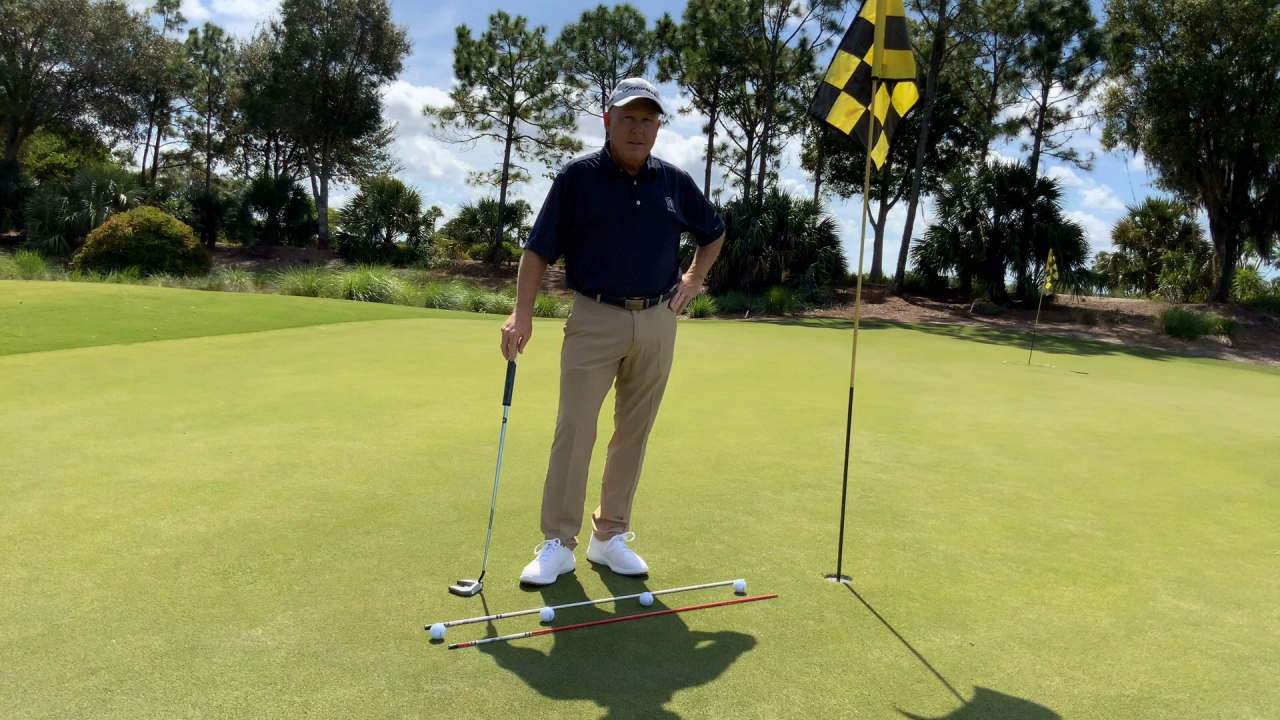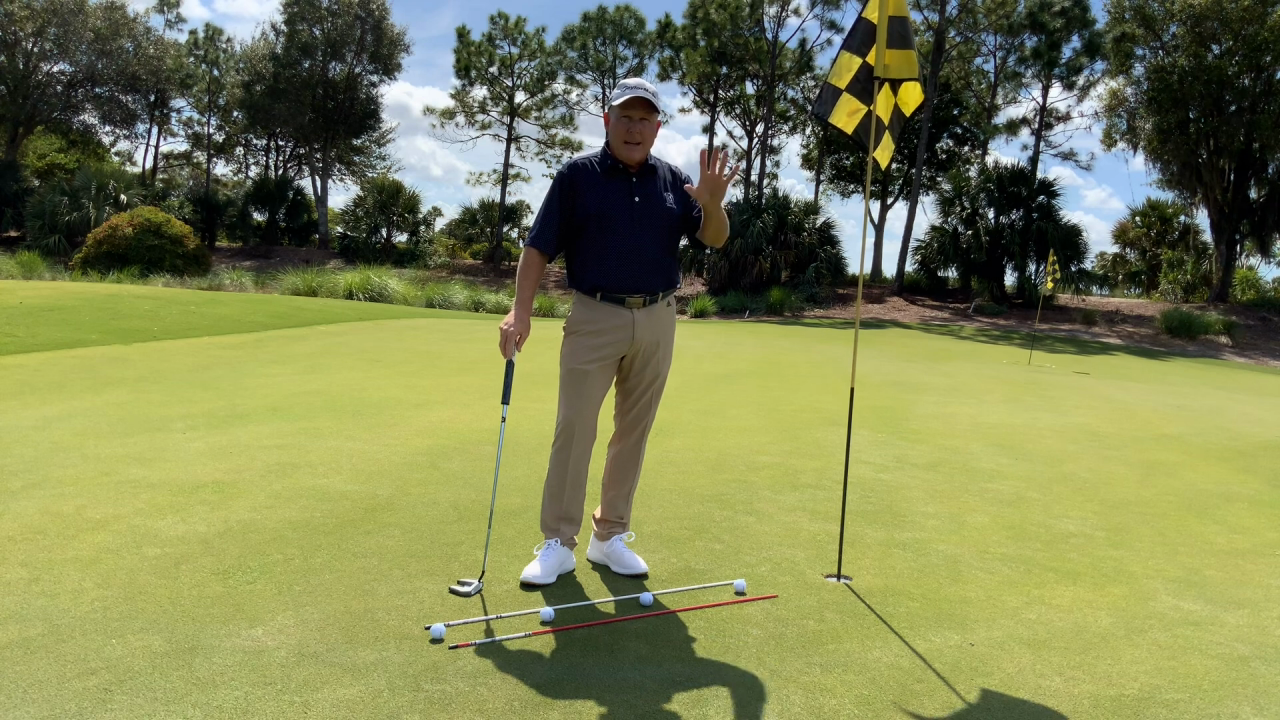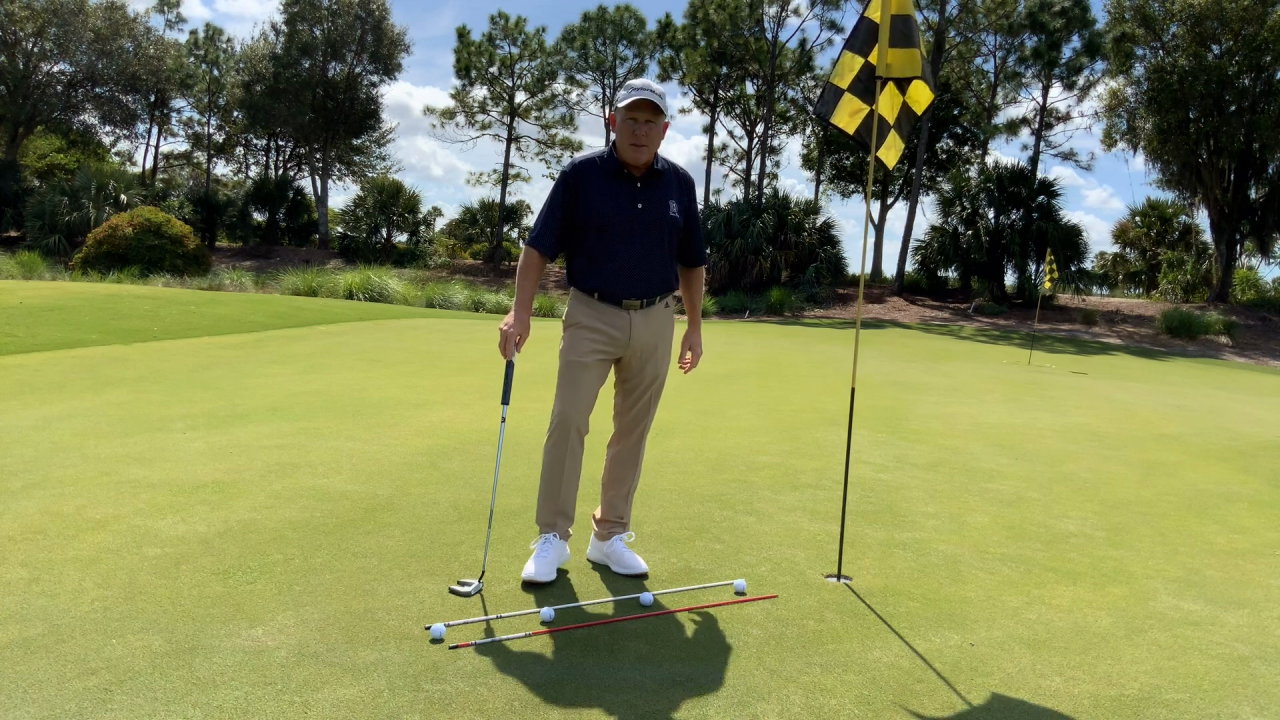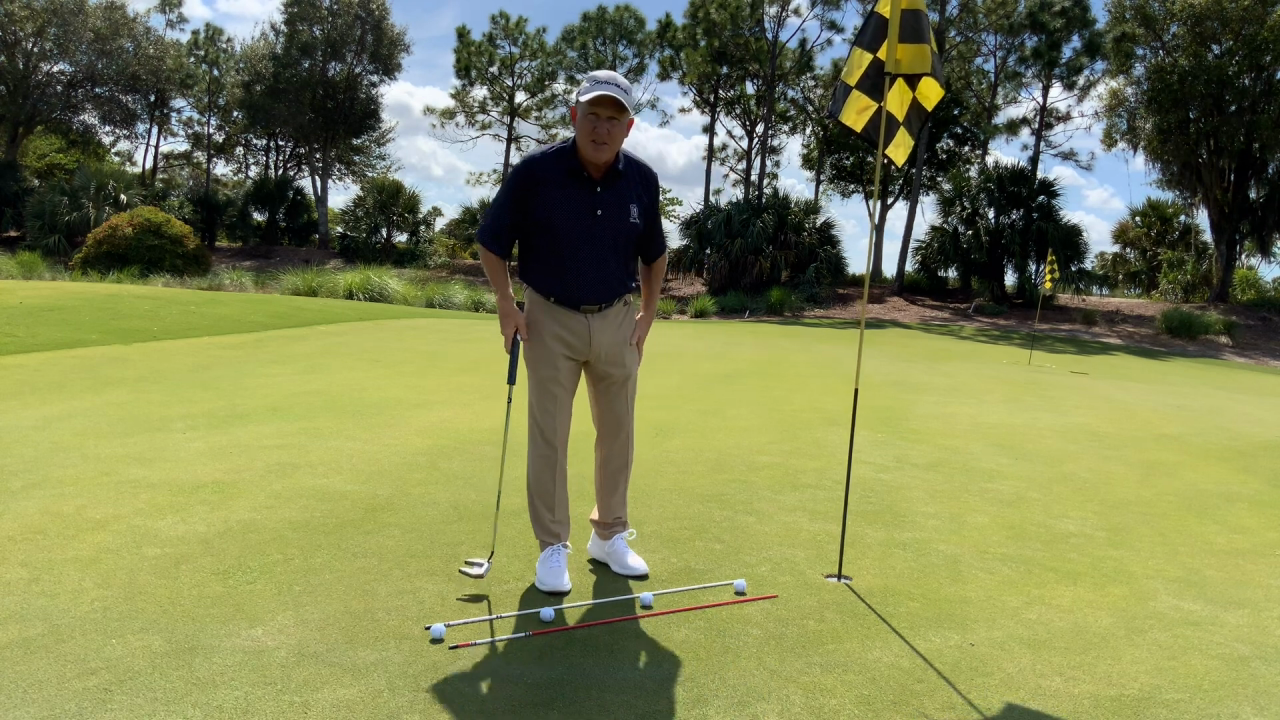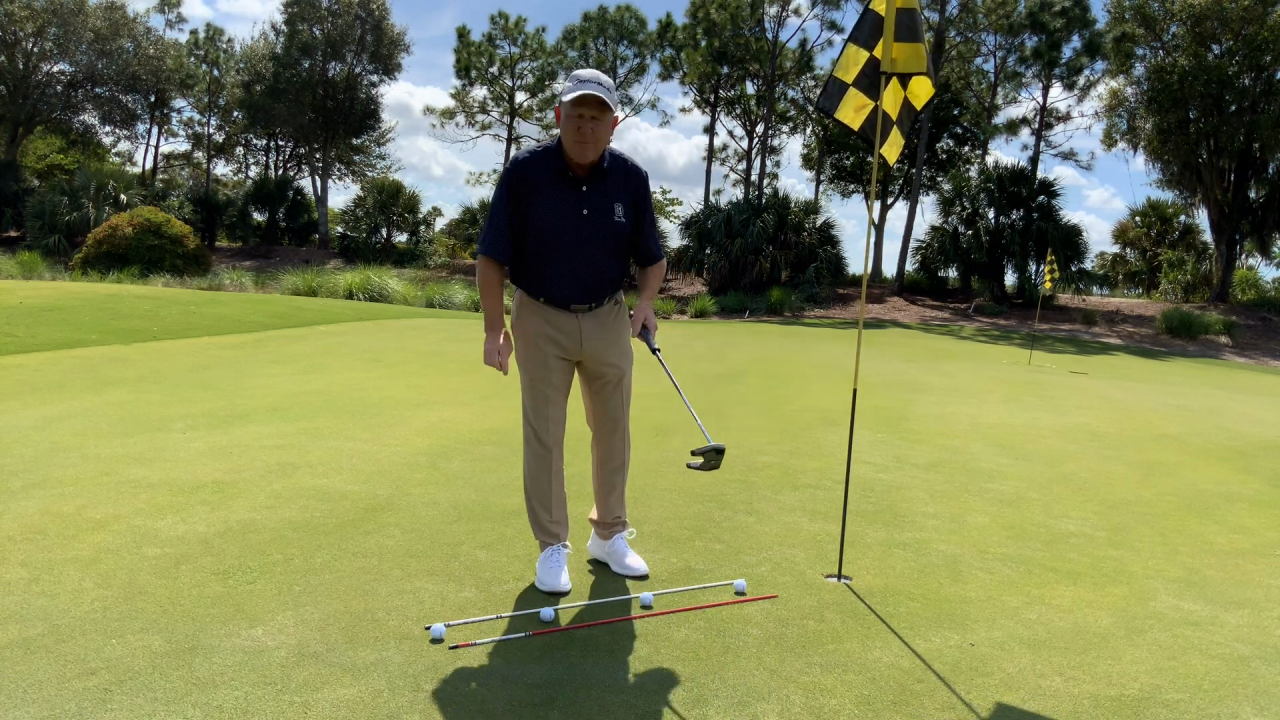
dt=1s
person 1, frame 1
left shoulder: (675, 181)
right shoulder: (577, 176)
left elbow: (713, 233)
right elbow: (539, 249)
left wrist: (694, 278)
right wrist: (521, 313)
left hip: (657, 321)
right hip: (595, 319)
left knee: (634, 432)
right knee: (574, 429)
left ankle: (610, 536)
right ankle: (558, 543)
person 1, frame 2
left shoulder: (674, 180)
right shoulder: (577, 174)
left elbow: (715, 239)
right elbow: (539, 247)
left wrist: (712, 201)
right wrist: (520, 311)
left hip: (657, 320)
right hip: (595, 317)
left knee: (633, 431)
right knee: (574, 428)
left ankle: (610, 535)
right ankle: (558, 542)
person 1, frame 3
left shoulder: (679, 182)
right shoulder: (580, 175)
left elbow: (692, 262)
right elbow: (538, 247)
left wrist: (694, 328)
right wrist: (520, 312)
left hip: (654, 321)
right hip: (592, 316)
left knee: (632, 432)
right knee: (567, 420)
left ankle: (610, 536)
right ankle: (552, 536)
person 1, frame 4
left shoulder: (642, 179)
right shoulder: (534, 171)
left elbow: (653, 253)
right elbow: (491, 241)
left wrist: (648, 314)
right wrist: (505, 303)
left hip: (616, 320)
right hip: (550, 320)
left knee: (617, 432)
right knee: (549, 436)
left ankle: (609, 535)
right ankle: (552, 547)
person 1, frame 5
left shoulder: (631, 177)
right shoulder: (523, 172)
left elbow: (651, 256)
right elbow: (492, 256)
left wrist: (646, 303)
right wrist: (494, 328)
left hip: (607, 319)
right hip: (541, 319)
left knee: (613, 432)
right knee: (544, 437)
left ankle: (609, 534)
right ankle: (552, 548)
